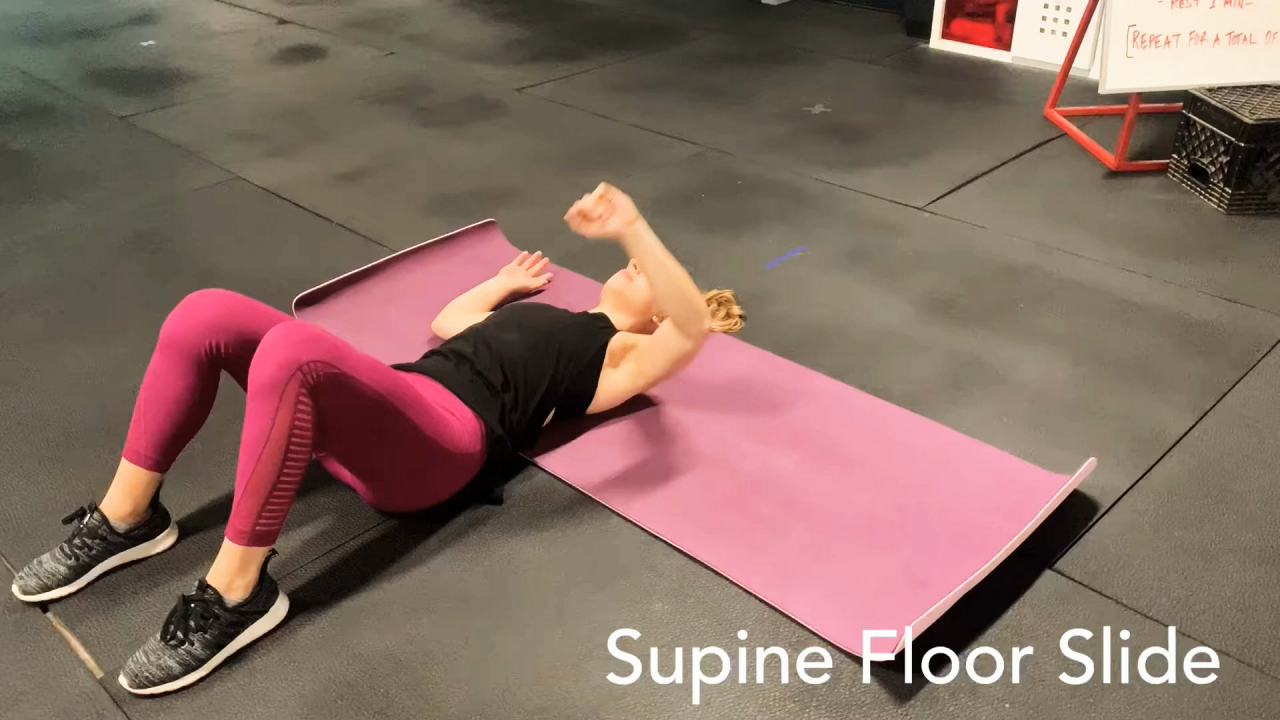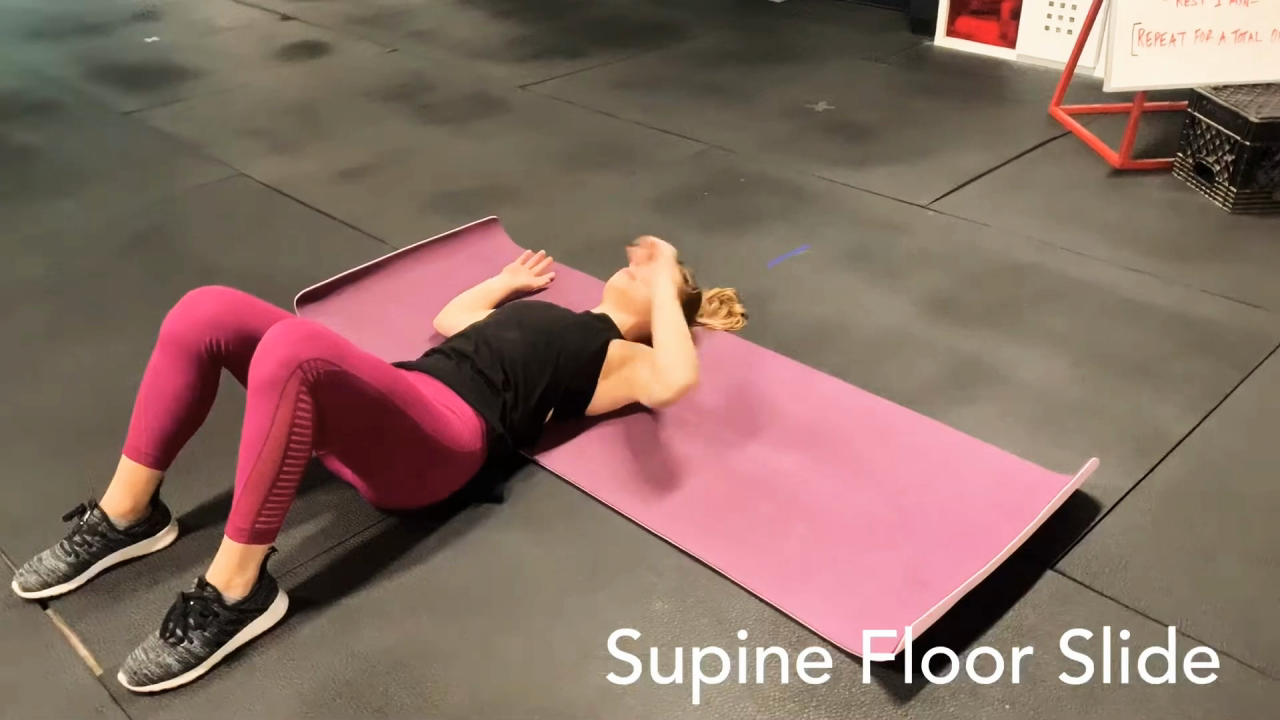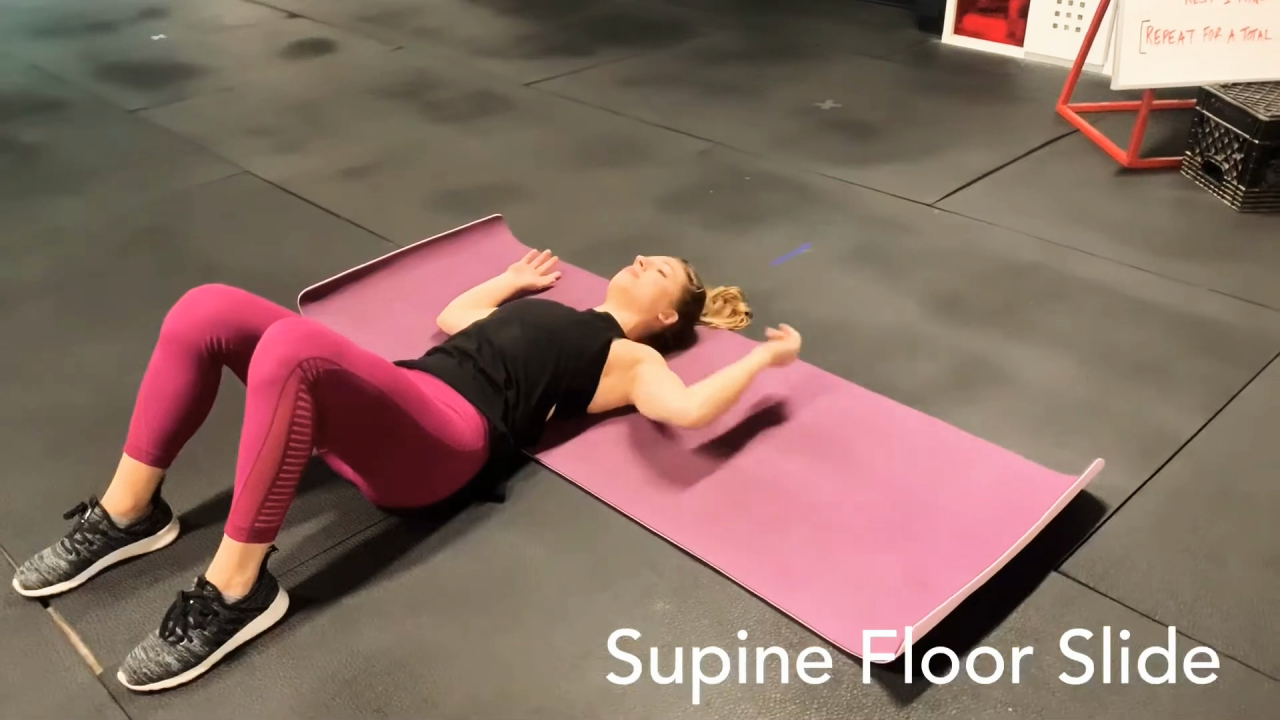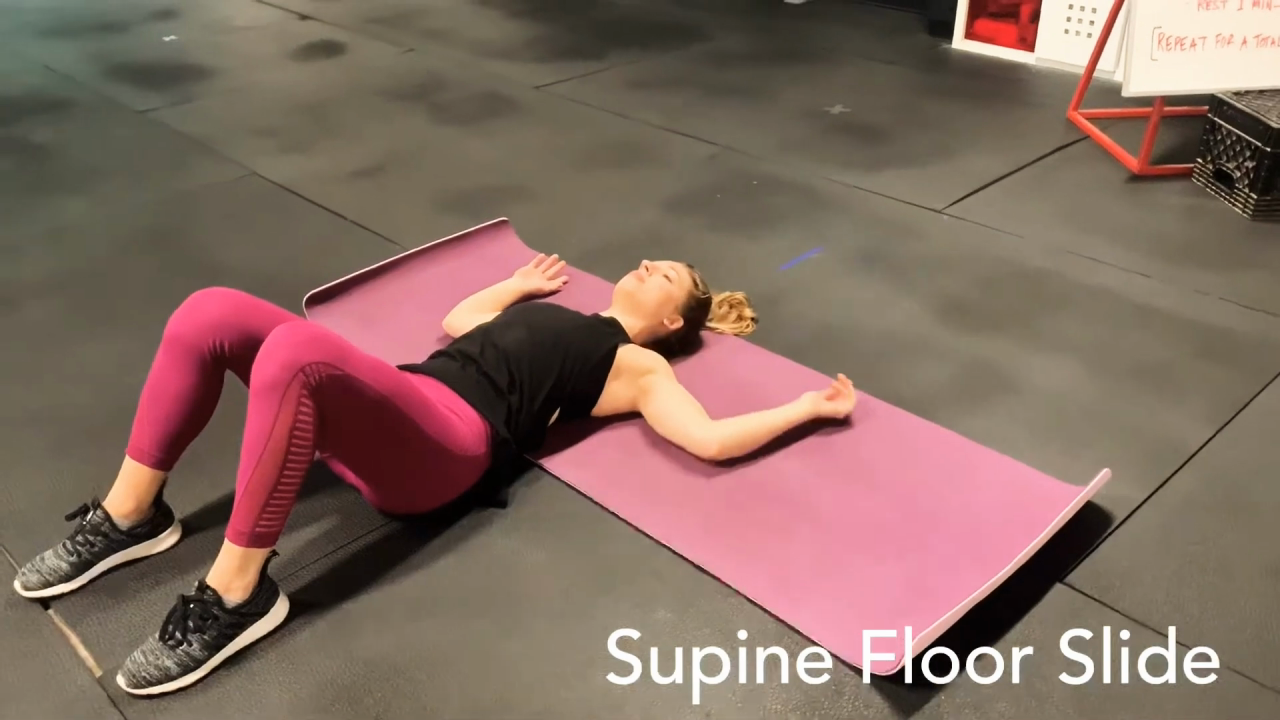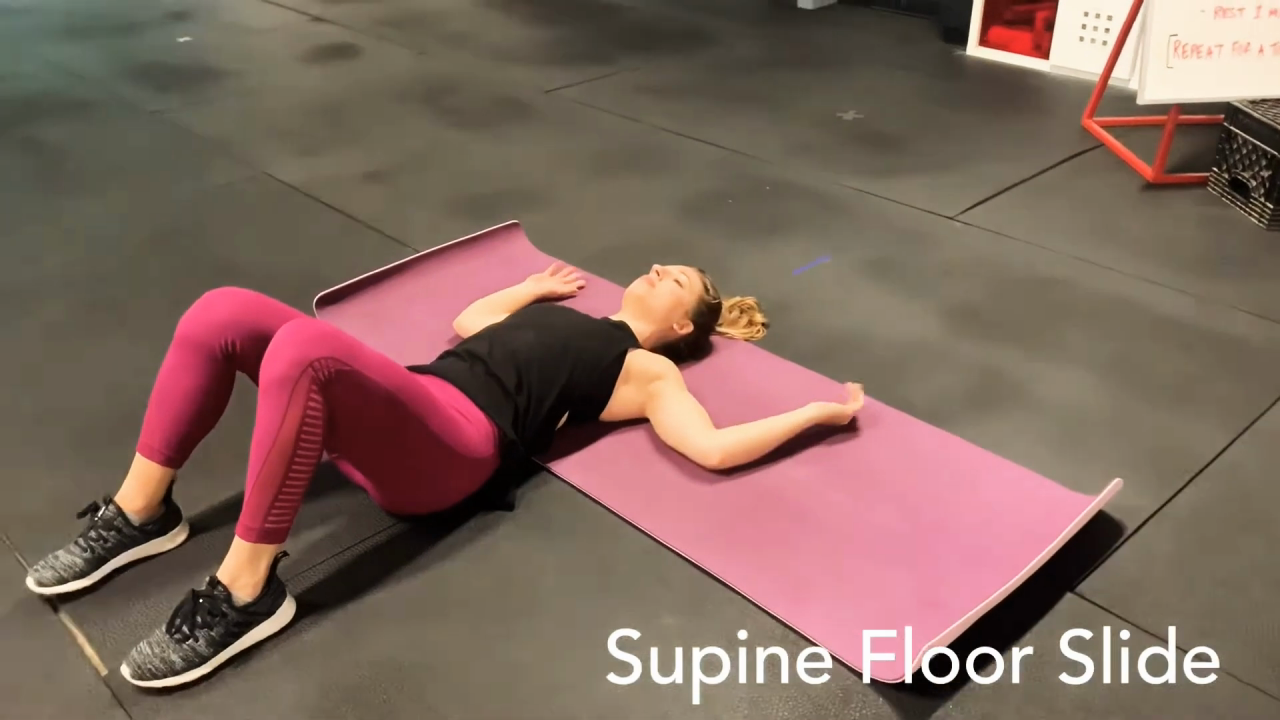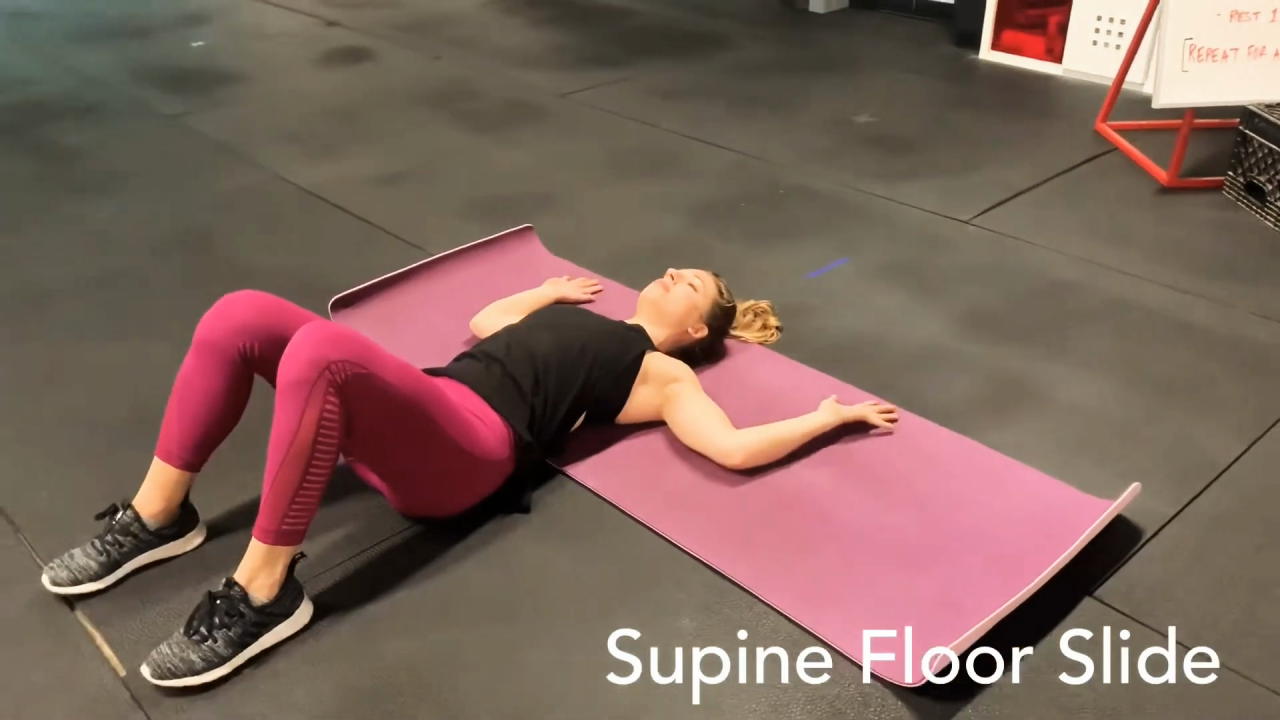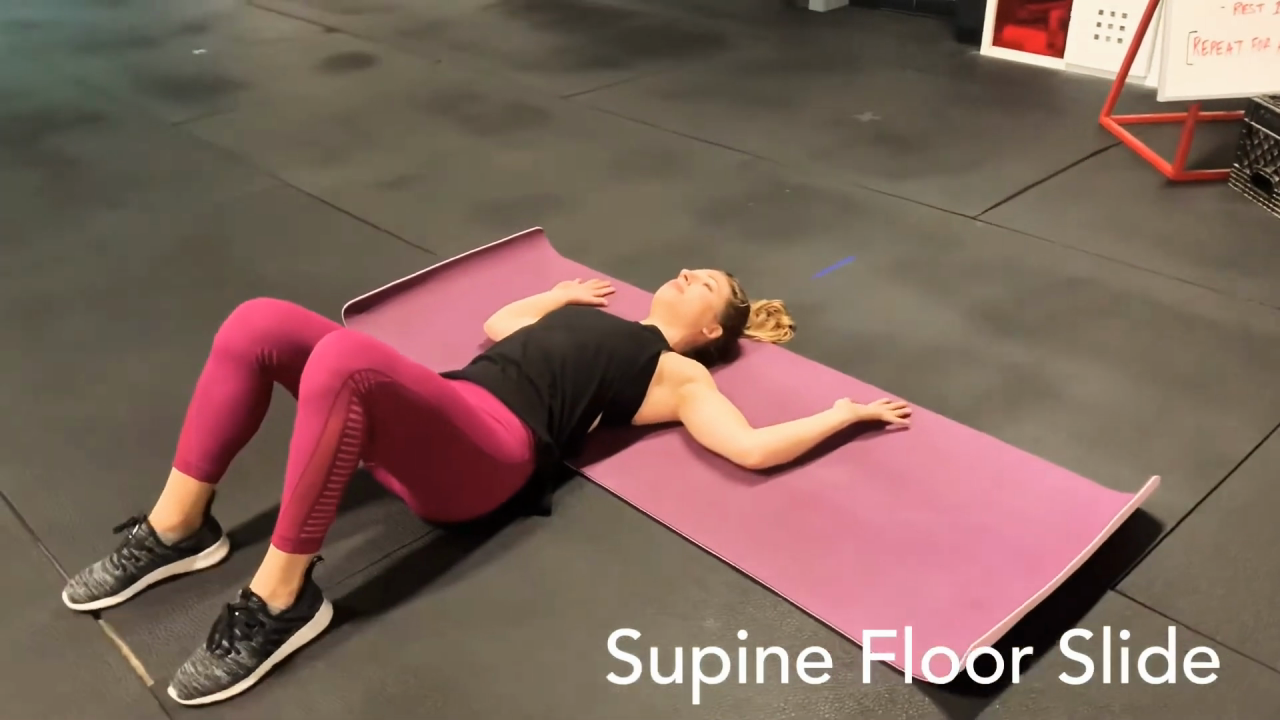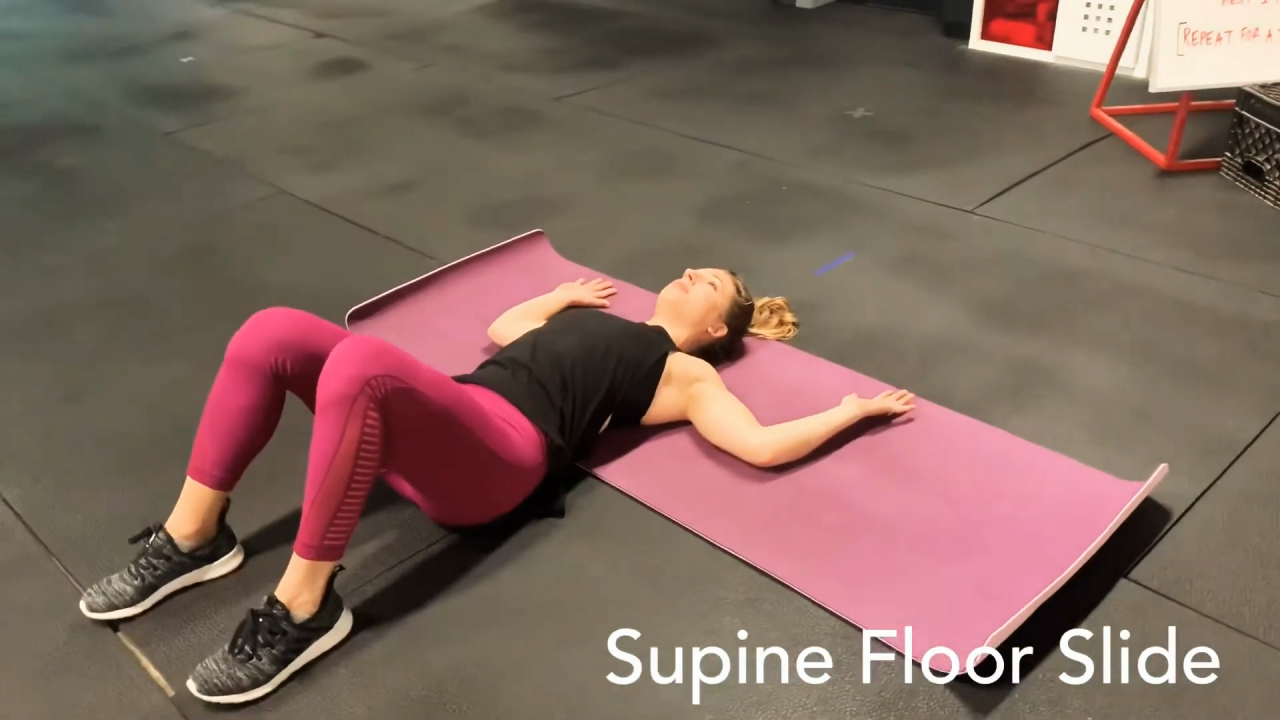
dt=0.3s
person 1, frame 1
left shoulder: (625, 358)
right shoulder: (536, 312)
left elbow: (695, 329)
right elbow: (446, 323)
left wrist: (629, 226)
right wrist: (504, 283)
left hip: (442, 440)
right hip: (381, 408)
left knee: (291, 353)
right knee: (205, 315)
left ankle: (237, 593)
right ankle: (126, 519)
person 1, frame 2
left shoulder: (626, 359)
right shoulder: (546, 312)
left elbow: (676, 381)
right elbow: (448, 319)
left wrist: (661, 277)
right wrist: (507, 282)
left hip: (442, 438)
right hip: (389, 405)
left knee: (292, 348)
right knee: (207, 312)
left ankle: (236, 590)
right ankle: (126, 514)
person 1, frame 3
left shoulder: (630, 359)
right shoulder: (546, 307)
left elbow: (688, 408)
right elbow: (452, 317)
left wrist: (763, 358)
right wrist: (512, 279)
left hip: (444, 438)
right hip: (392, 399)
left knee: (291, 348)
right knee: (207, 310)
left ankle: (238, 588)
right ankle: (129, 512)
person 1, frame 4
left shoulder: (637, 364)
right shoulder: (553, 312)
left elbow: (710, 436)
right elbow: (458, 321)
left wrist: (808, 404)
right wrist: (517, 286)
left hip: (445, 441)
right hip: (392, 404)
left knee: (294, 351)
right knee: (212, 314)
left ankle: (237, 591)
right ankle: (131, 514)
person 1, frame 5
left shoulder: (646, 371)
right shoulder: (568, 317)
left elbow: (713, 447)
right elbow: (468, 321)
left wrist: (816, 412)
right wrist: (534, 285)
left hip: (454, 443)
right hip: (401, 408)
left knee: (302, 347)
right knee: (223, 312)
left ankle: (246, 591)
right ankle: (141, 514)
person 1, frame 6
left shoulder: (663, 373)
right shoulder: (585, 321)
left elbow: (734, 447)
right elbow: (484, 323)
left wrist: (832, 415)
right wrist: (550, 290)
left hip: (469, 444)
right hip: (417, 407)
left knee: (319, 349)
right knee: (240, 316)
left ankle: (263, 592)
right ankle: (157, 516)
person 1, frame 7
left shoulder: (677, 372)
right shoulder: (595, 317)
left elbow: (751, 446)
right elbow: (497, 324)
left wrist: (847, 411)
right wrist: (561, 291)
left hip: (489, 449)
right hip: (431, 417)
left knee: (341, 357)
right knee: (259, 323)
left ankle: (281, 597)
right ankle: (178, 528)
person 1, frame 8
left shoulder: (684, 372)
right shoulder: (601, 320)
left elbow: (762, 444)
right elbow: (500, 329)
left wrist: (855, 408)
right wrist: (563, 294)
left hip: (501, 451)
right hip: (442, 421)
left knee: (358, 365)
right knee: (272, 333)
left ankle: (304, 606)
right ankle: (193, 537)
